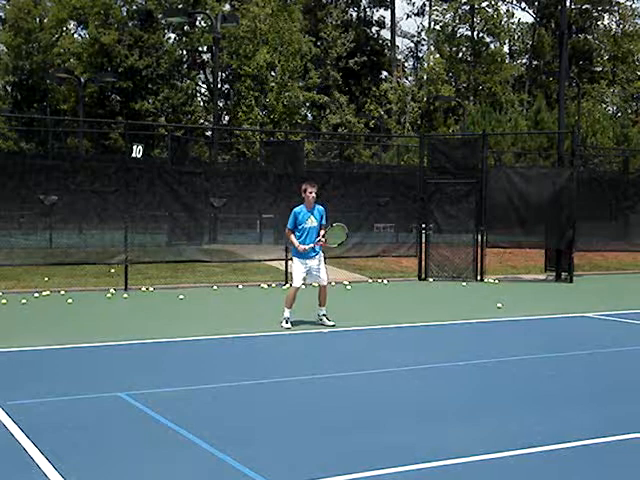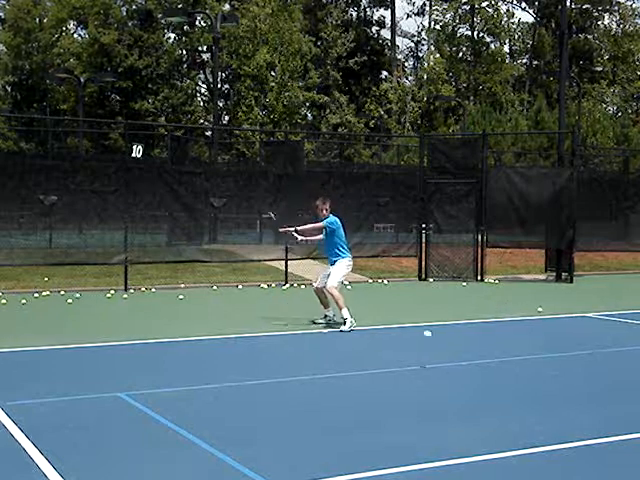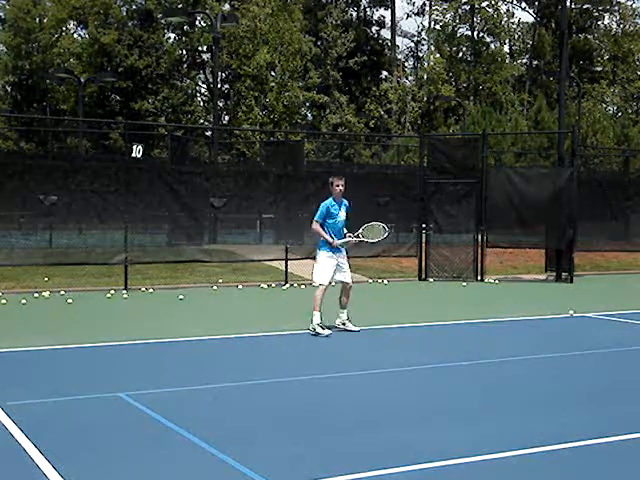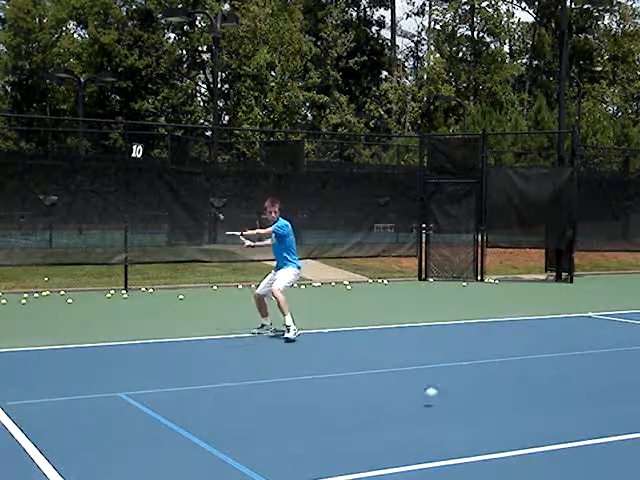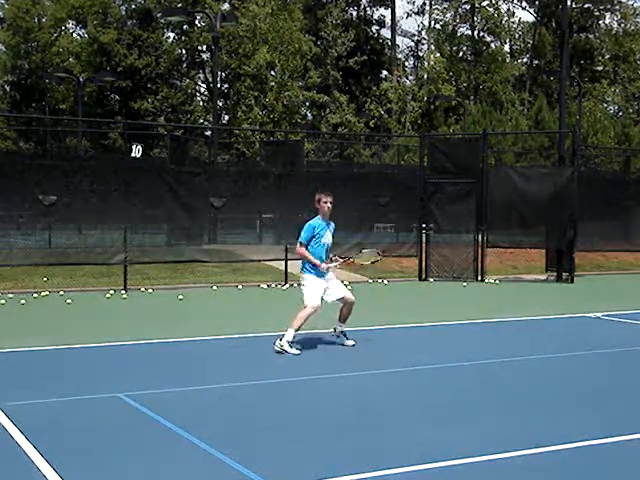
dt=1s
person 1, frame 1
left shoulder: (320, 210)
right shoulder: (296, 211)
right elbow: (288, 232)
left wrist: (321, 237)
right wrist: (297, 245)
left hip: (316, 255)
right hip: (300, 256)
left knee: (324, 284)
right knee: (296, 285)
left ankle: (322, 315)
right ankle: (286, 317)
person 1, frame 2
left shoulder: (333, 221)
right shoulder: (324, 224)
left elbow: (314, 227)
left wrist: (294, 229)
right wrist: (304, 238)
left hip: (343, 261)
right hip: (334, 262)
left knee: (330, 287)
right knee: (317, 287)
left ankle: (348, 319)
right ankle: (329, 315)
person 1, frame 3
left shoulder: (345, 204)
right shoulder: (326, 205)
right elbow: (314, 225)
left wrist: (345, 233)
right wrist: (330, 240)
left hip: (340, 252)
right hip: (326, 252)
left knee: (347, 284)
right knee: (323, 285)
left ankle: (342, 320)
right ankle: (315, 323)
person 1, frame 4
left shoulder: (283, 225)
right shoulder: (272, 227)
left elbow: (263, 232)
left wrist: (243, 233)
right wrist: (253, 244)
left hip: (291, 268)
right hip: (279, 268)
left knee: (276, 289)
right knee: (258, 295)
left ankle: (291, 326)
right ankle: (266, 324)
person 1, frame 5
left shoulder: (331, 226)
right shoulder: (312, 225)
right elbow: (300, 249)
left wrist: (330, 258)
right wrist: (318, 263)
left hip: (326, 275)
right hip: (311, 275)
left knee: (350, 300)
right knee: (312, 306)
left ankle: (339, 331)
right ankle: (284, 341)
